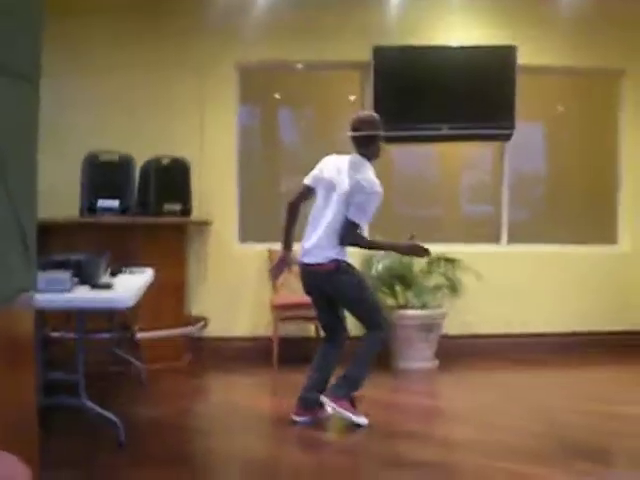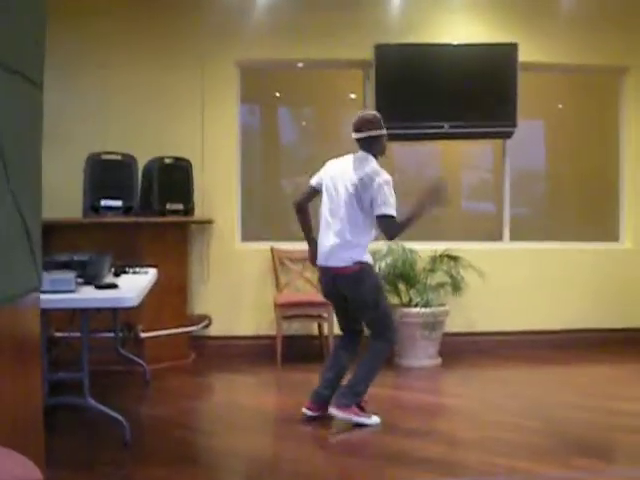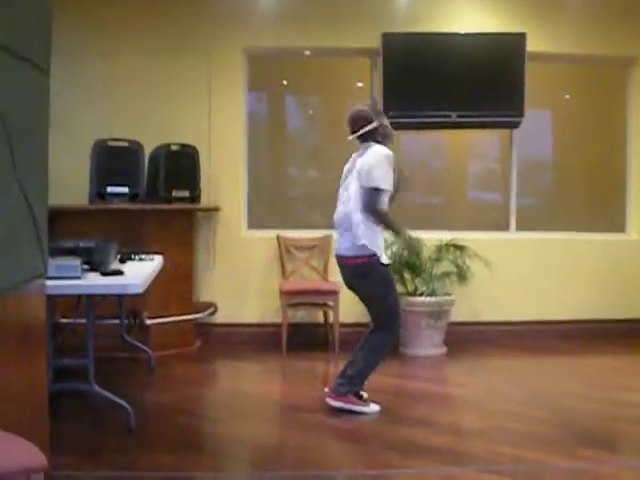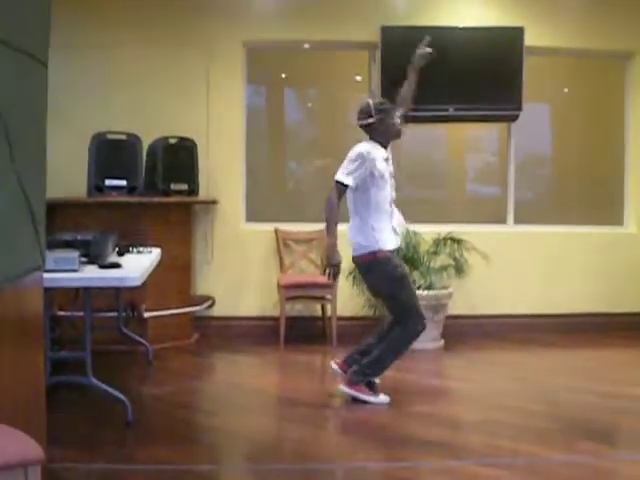
dt=0.4s
person 1, frame 1
left shoulder: (329, 163)
right shoulder: (370, 186)
left elbow: (294, 204)
right elbow: (347, 237)
left wrist: (286, 250)
right wrist: (398, 248)
left hip: (308, 265)
right hip: (332, 266)
left knee: (334, 335)
right knee: (378, 327)
left ankle: (307, 404)
right ankle: (341, 393)
person 1, frame 2
left shoulder: (333, 166)
right shoulder: (378, 177)
left elbow: (300, 203)
right elbow: (391, 231)
left wrist: (313, 245)
right wrist: (424, 204)
left hip: (326, 267)
right hip: (354, 268)
left knee: (351, 334)
right knee: (384, 335)
left ankle: (320, 400)
right ankle: (347, 401)
person 1, frame 3
left shoulder: (359, 159)
right shoulder: (381, 155)
right elbow: (373, 207)
right wrist: (401, 234)
left hip: (347, 255)
right hip: (364, 256)
left knee: (383, 321)
right knee: (389, 326)
left ankle: (345, 383)
right ankle: (345, 390)
person 1, frame 4
left shoulder: (380, 151)
right shoulder: (363, 153)
left elbow: (403, 107)
right elbow: (334, 196)
left wrist: (415, 67)
right wrist: (331, 245)
left hip: (380, 251)
right hip: (375, 253)
left knee: (404, 318)
right knee: (412, 322)
left ankle: (353, 364)
right ankle: (359, 378)
